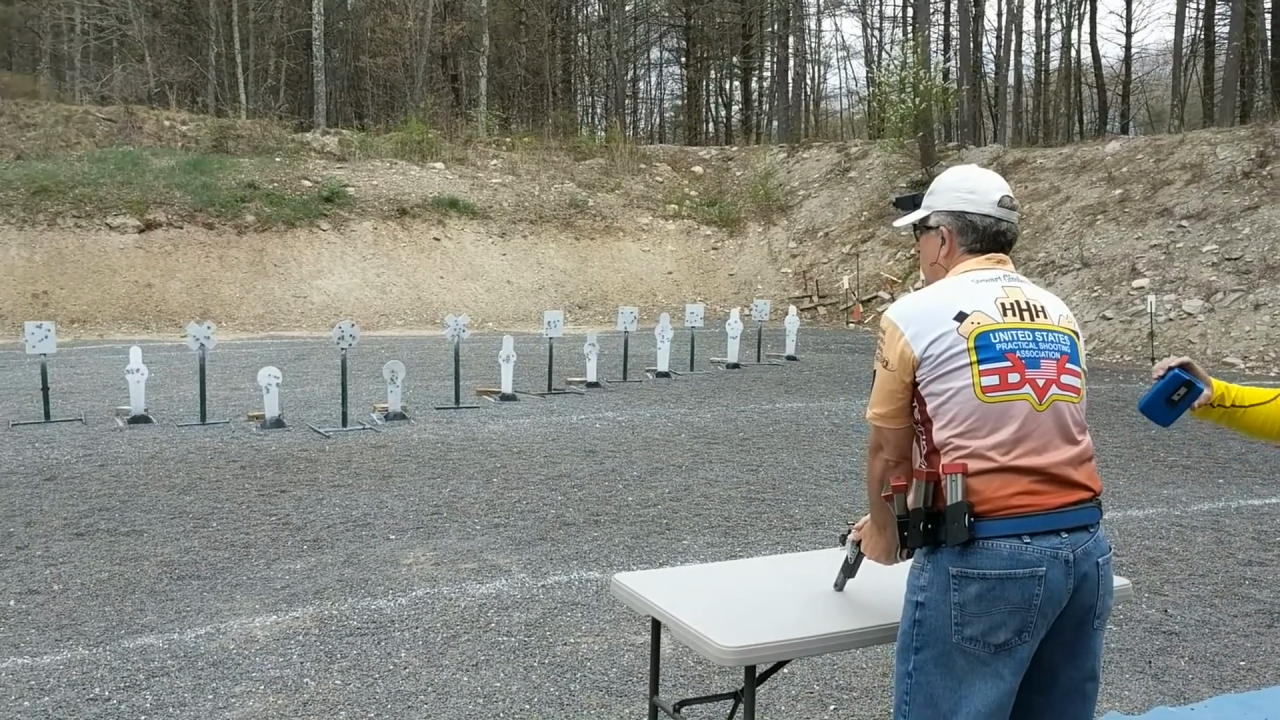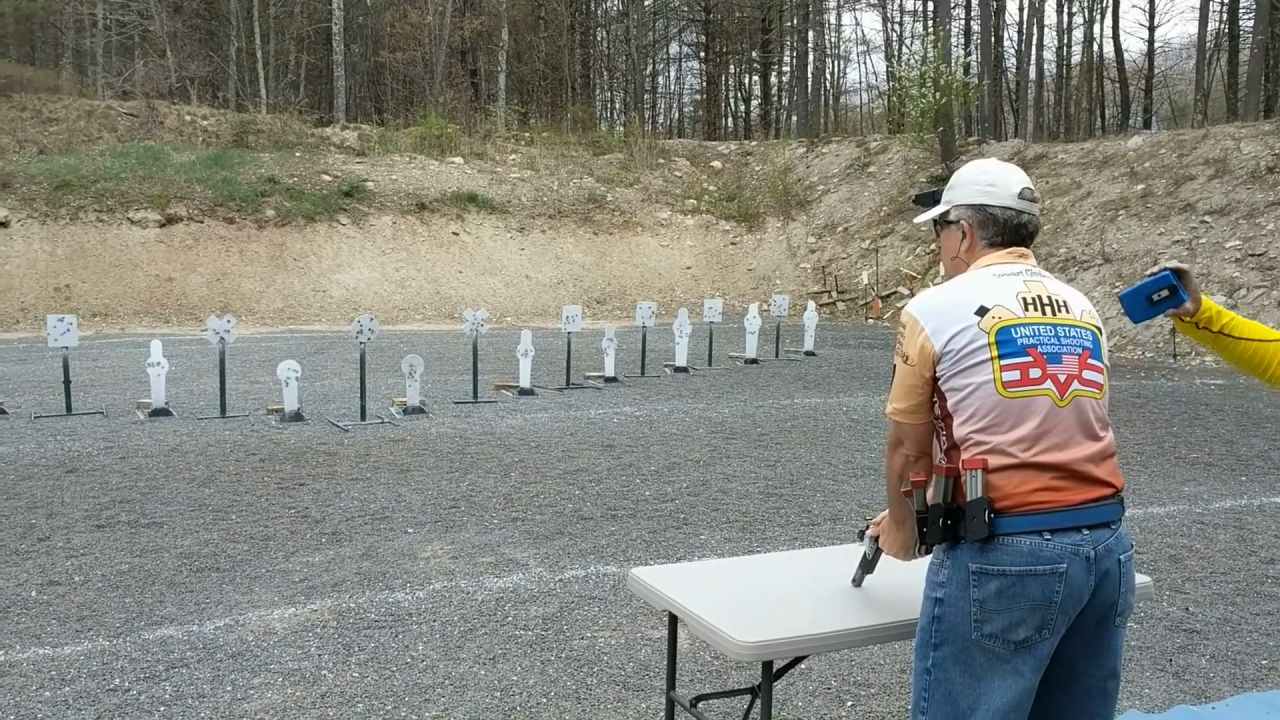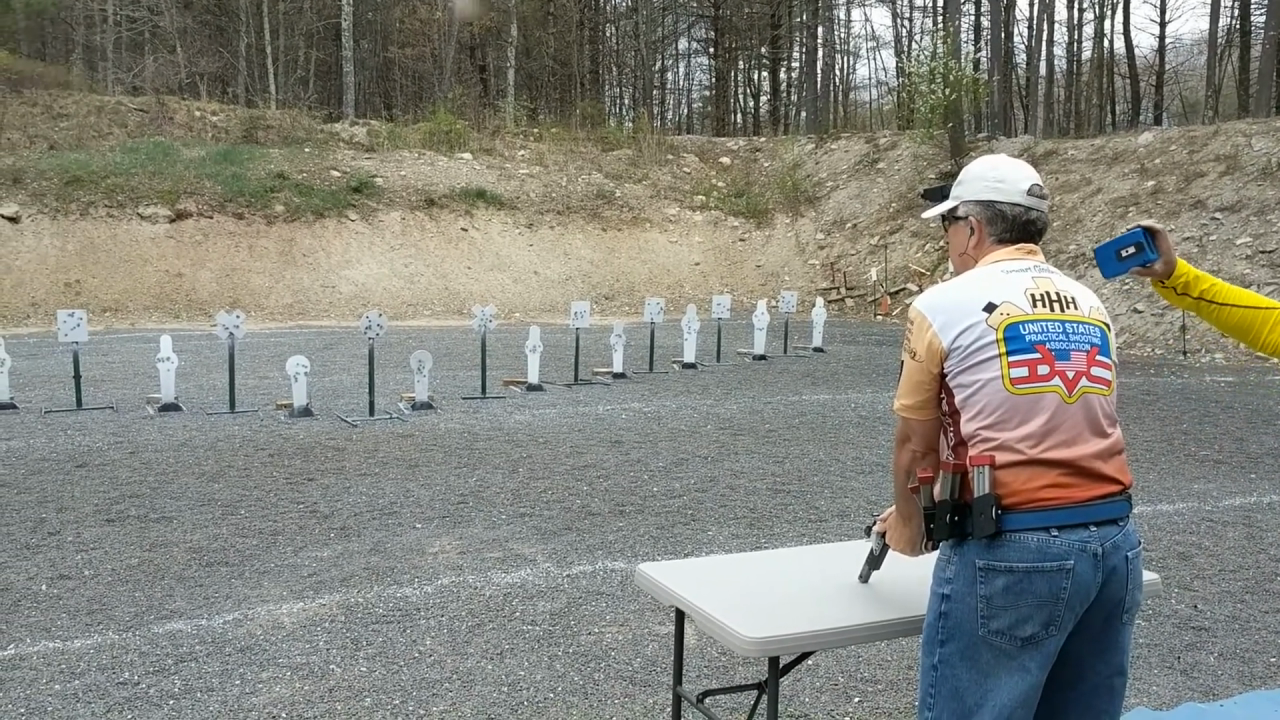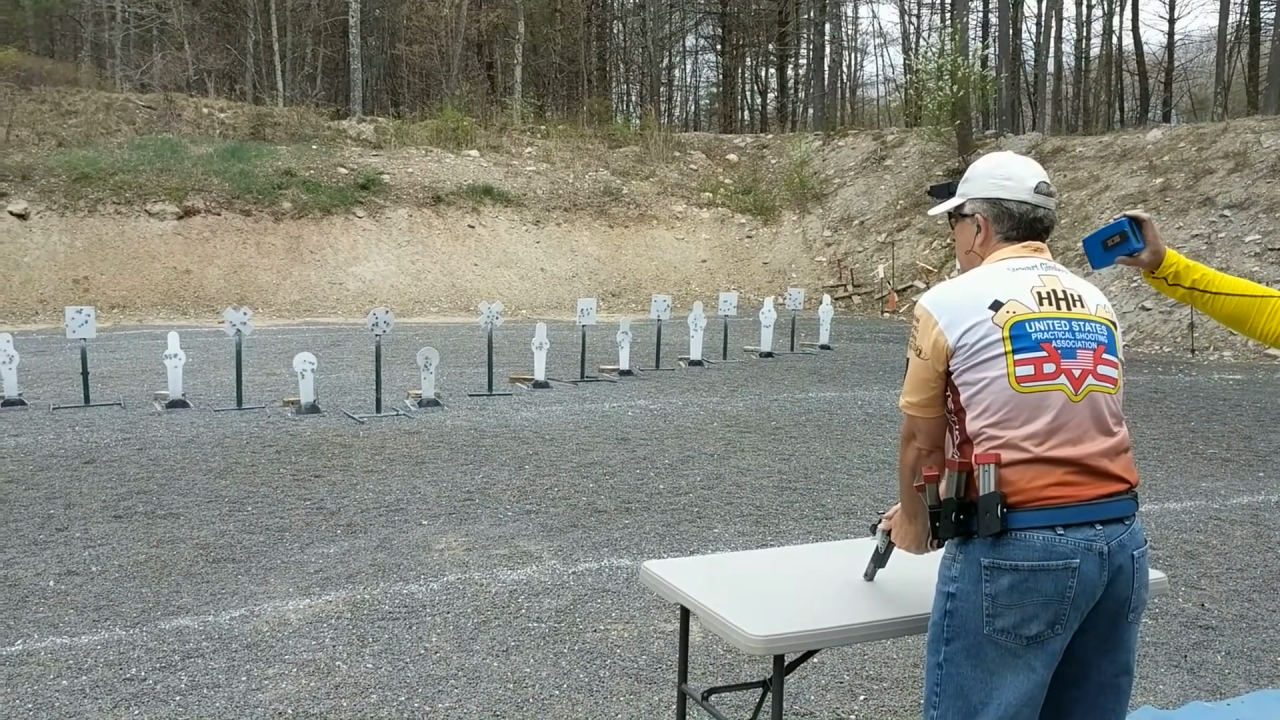
dt=0.7s
person 1, frame 1
left shoulder: (915, 314)
right shoulder: (1059, 313)
left elbow: (889, 453)
left wrist: (883, 531)
left hip: (984, 559)
right hip: (1084, 547)
person 1, frame 2
left shoulder: (936, 309)
right shoulder: (1083, 308)
left elbow: (908, 449)
left wrist: (902, 526)
left hip: (1003, 555)
right hip: (1105, 544)
person 1, frame 3
left shoulder: (943, 305)
right shoulder: (1090, 305)
left elbow: (916, 445)
left wrist: (908, 523)
left hip: (1011, 551)
right hip: (1113, 542)
person 1, frame 4
left shoulder: (950, 303)
right shoulder: (1097, 303)
left elbow: (921, 443)
left wrist: (914, 520)
left hip: (1016, 549)
right hip: (1119, 539)
